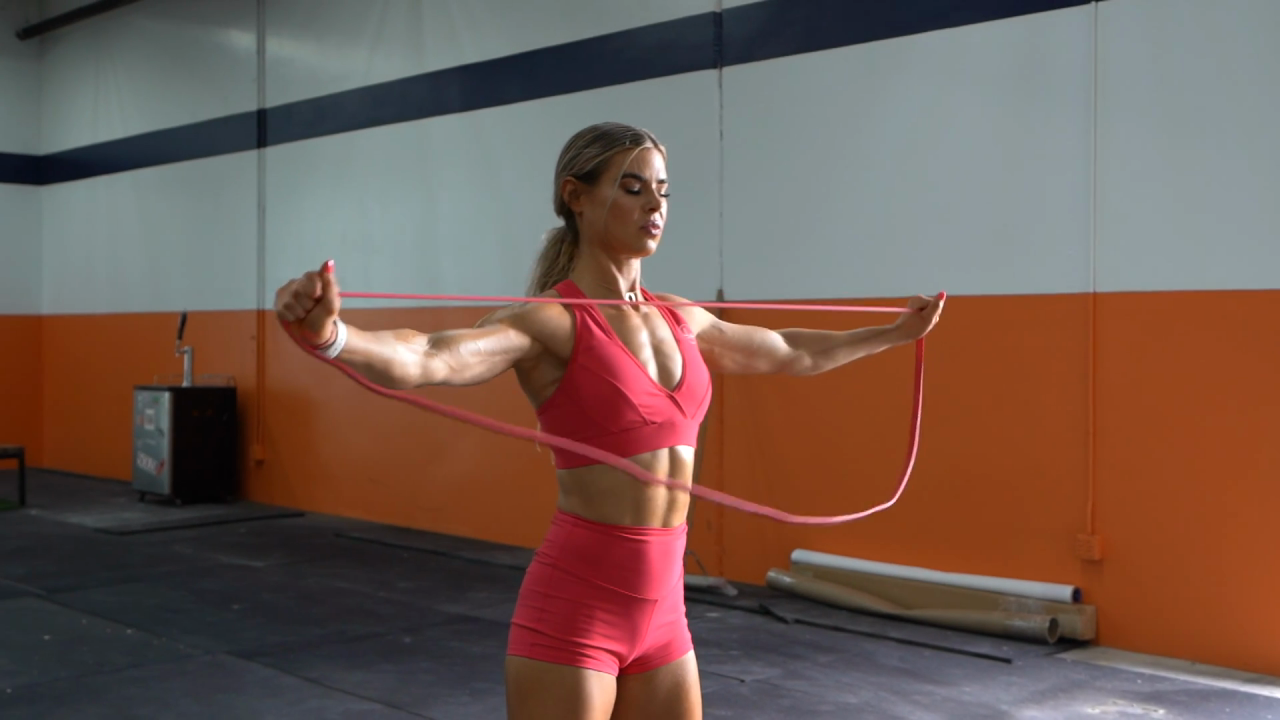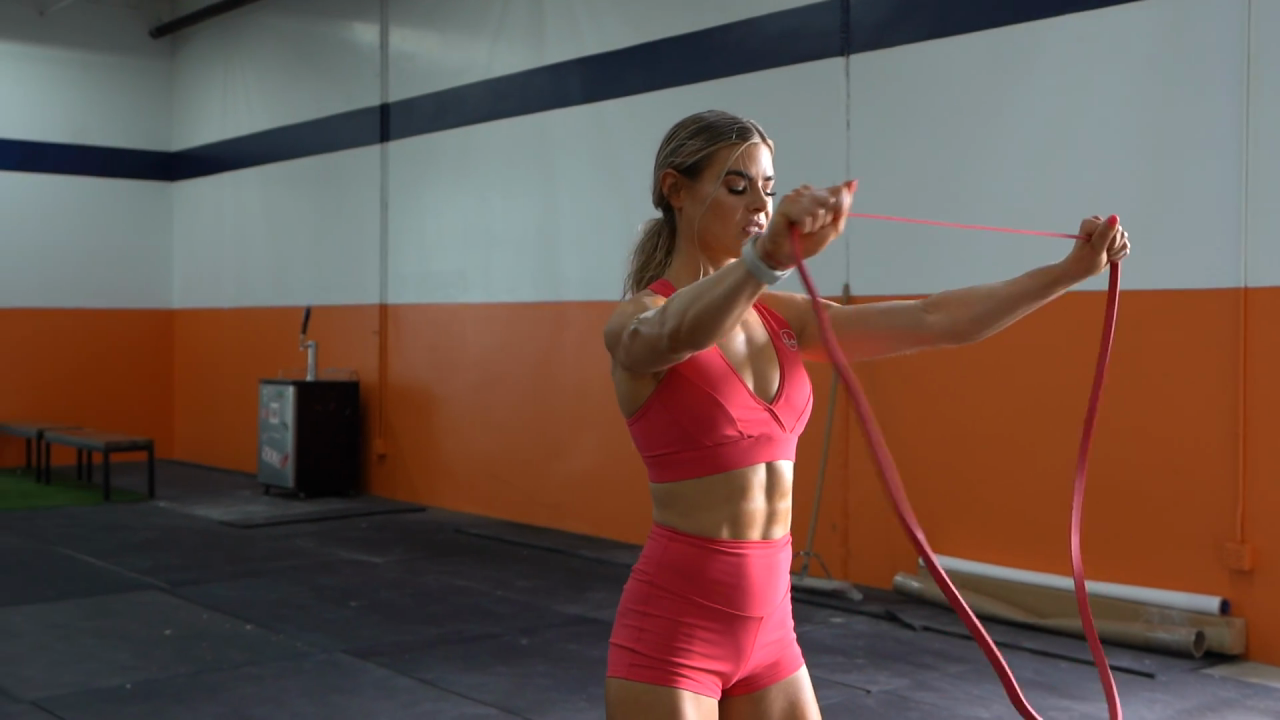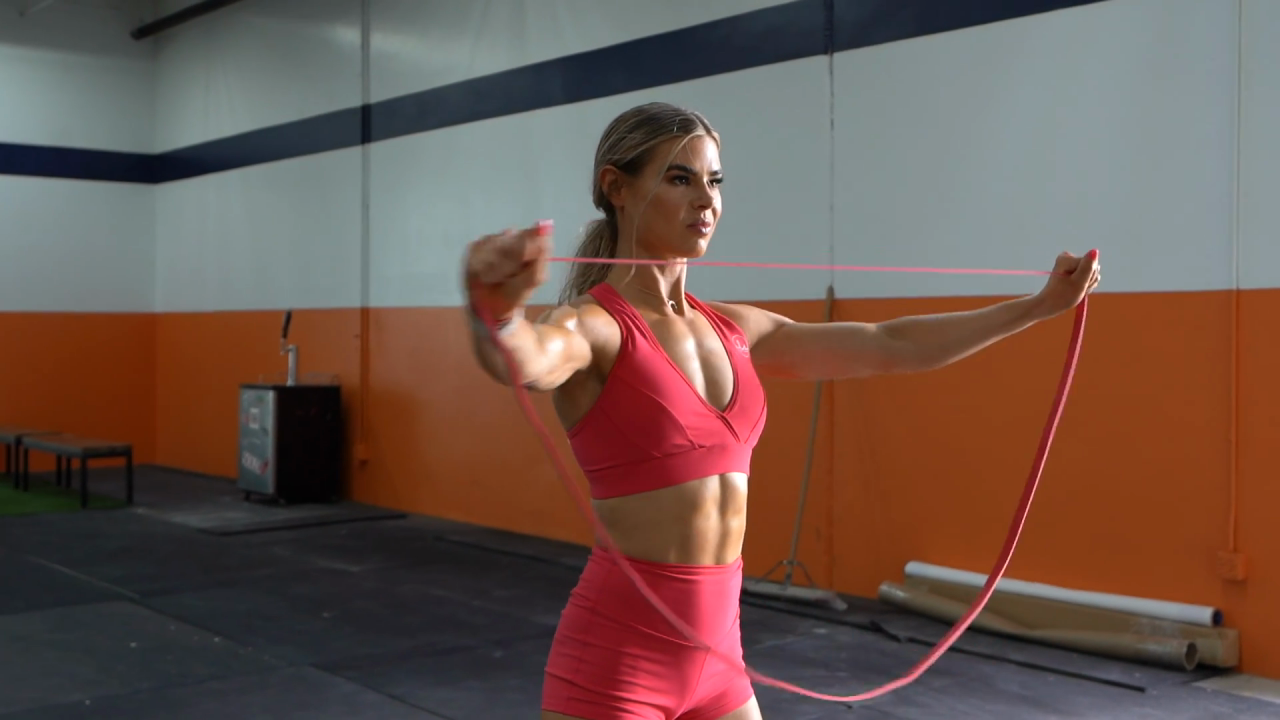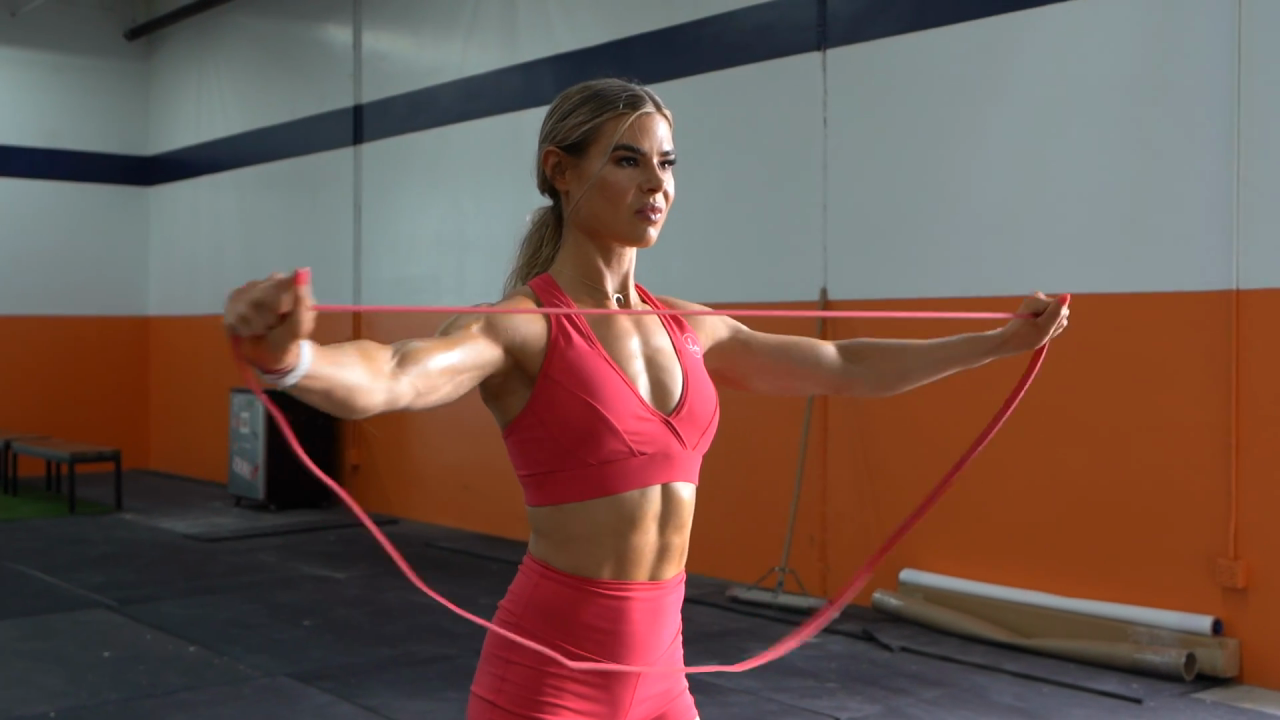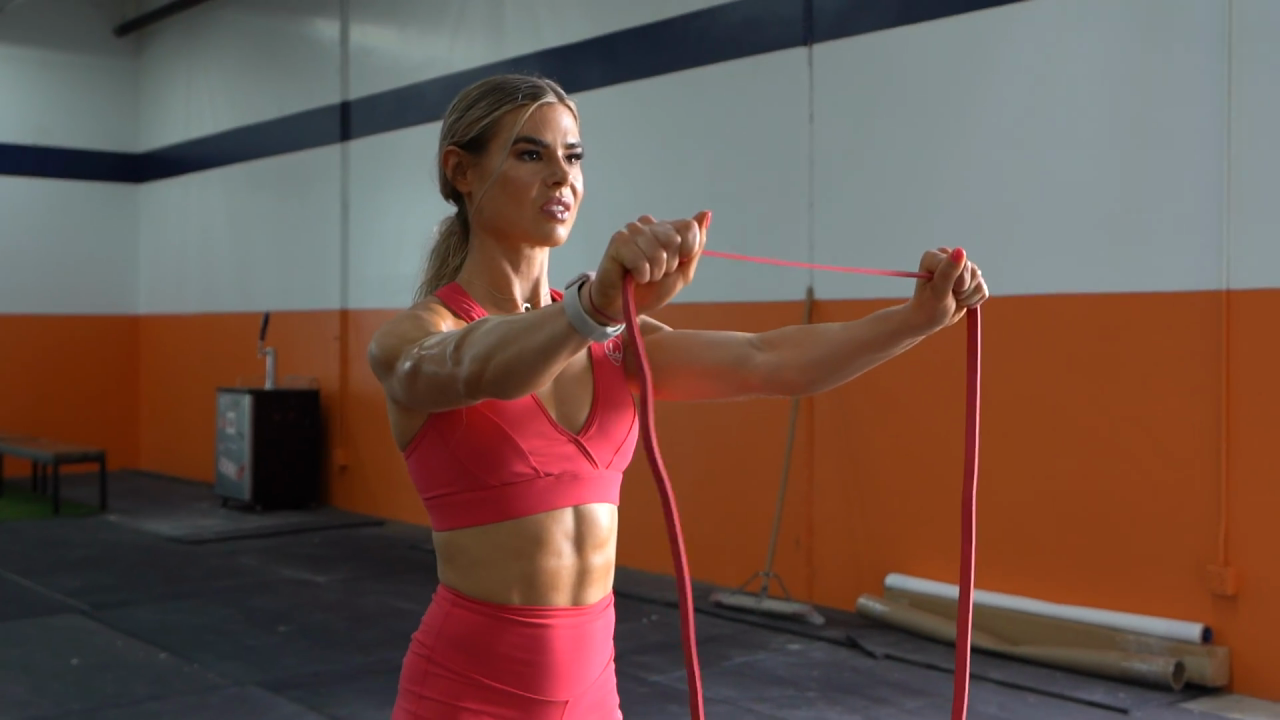
dt=1s
person 1, frame 1
left shoulder: (676, 317)
right shoulder: (549, 321)
left elbow: (788, 352)
right elbow: (426, 361)
left wrist: (896, 335)
right wrist: (328, 336)
left hip: (660, 609)
right hip: (571, 611)
person 1, frame 2
left shoulder: (783, 319)
right shoulder: (637, 323)
left elbow: (934, 321)
right elbow: (685, 332)
left wrist: (1070, 270)
right wrist: (768, 253)
left hip: (766, 628)
right hip: (670, 633)
person 1, frame 3
left shoulder: (732, 328)
right shoulder: (585, 327)
left elbow: (895, 347)
right elbow: (524, 360)
left wrist: (1040, 305)
right wrist: (497, 311)
left hip: (713, 656)
right hip: (609, 664)
person 1, frame 4
left shoulder: (681, 328)
right shoulder: (511, 325)
left elbow: (846, 367)
right elbow: (387, 378)
left wrist: (1002, 341)
right wrist: (283, 355)
person 1, frame 5
left shoulder: (608, 339)
right shoulder: (414, 337)
left elbow: (767, 363)
right elbow: (485, 371)
left wrist: (918, 317)
right wrist: (600, 302)
